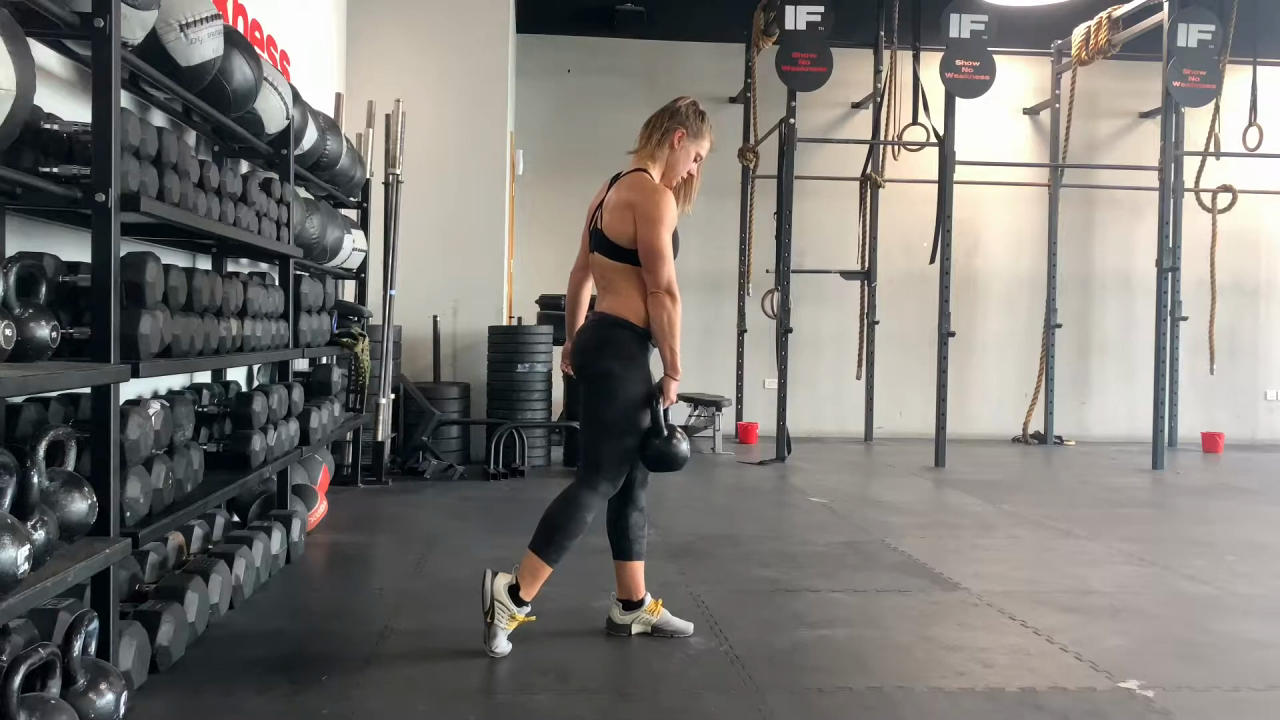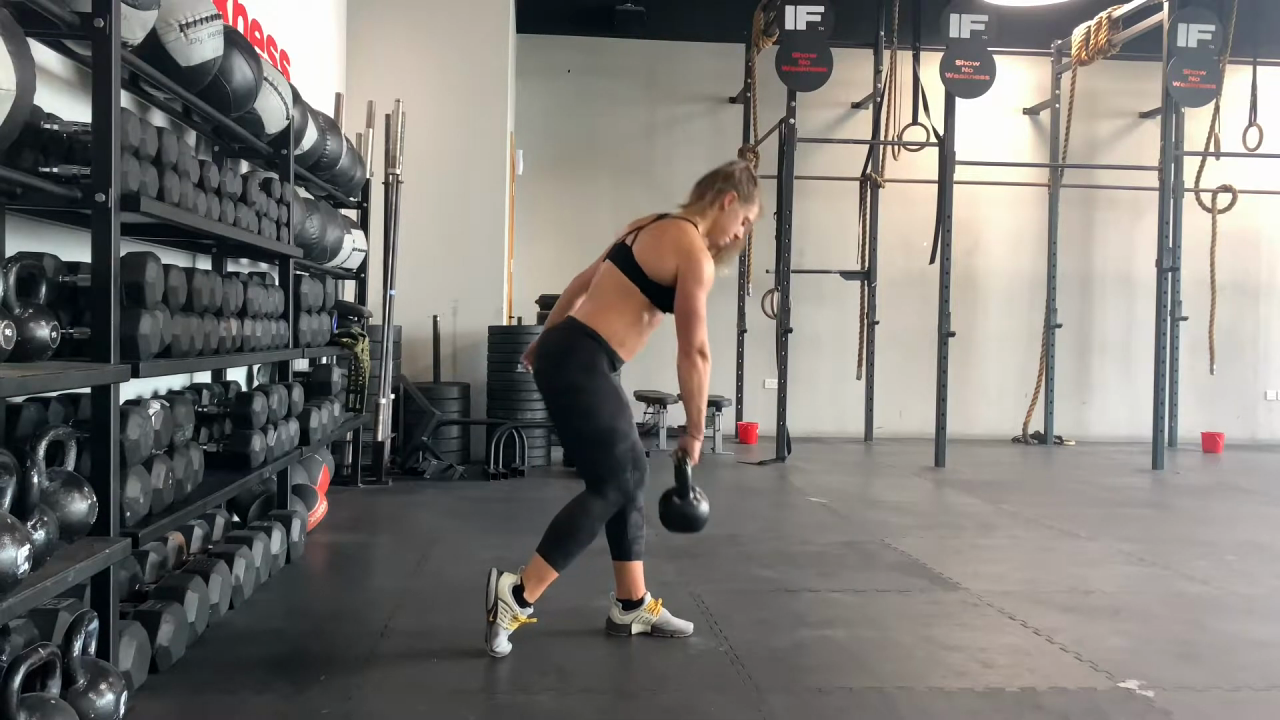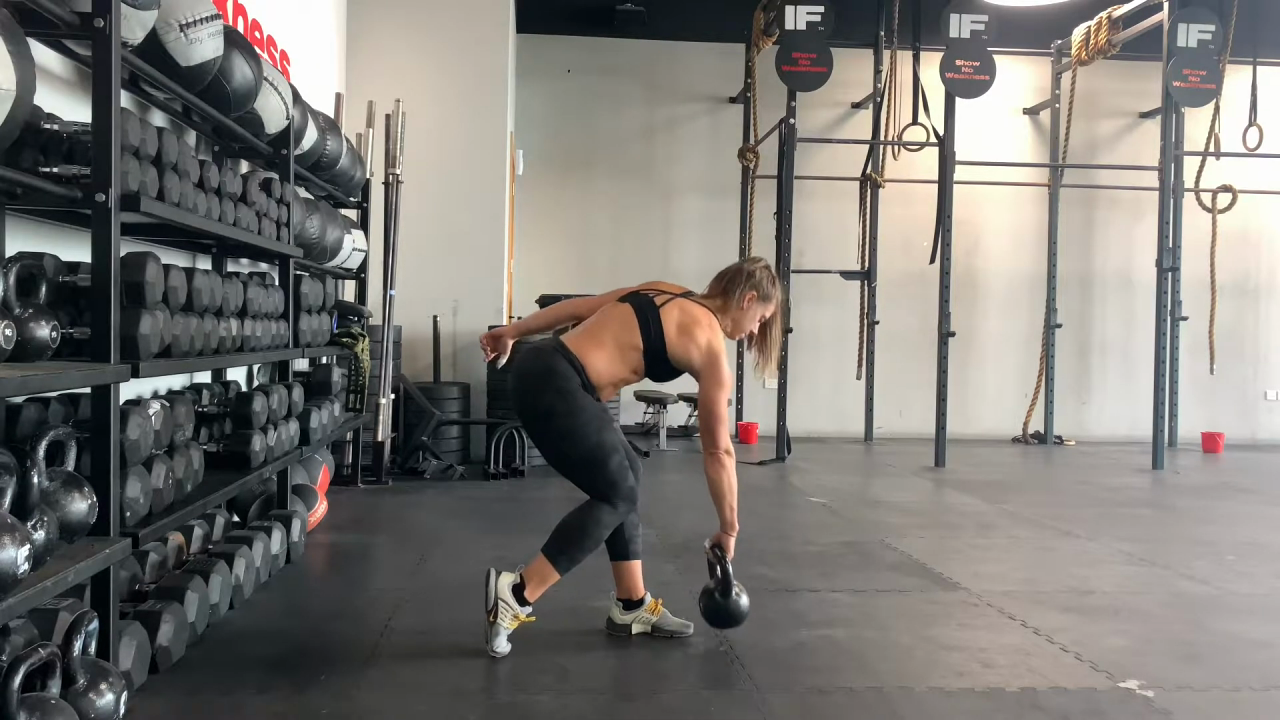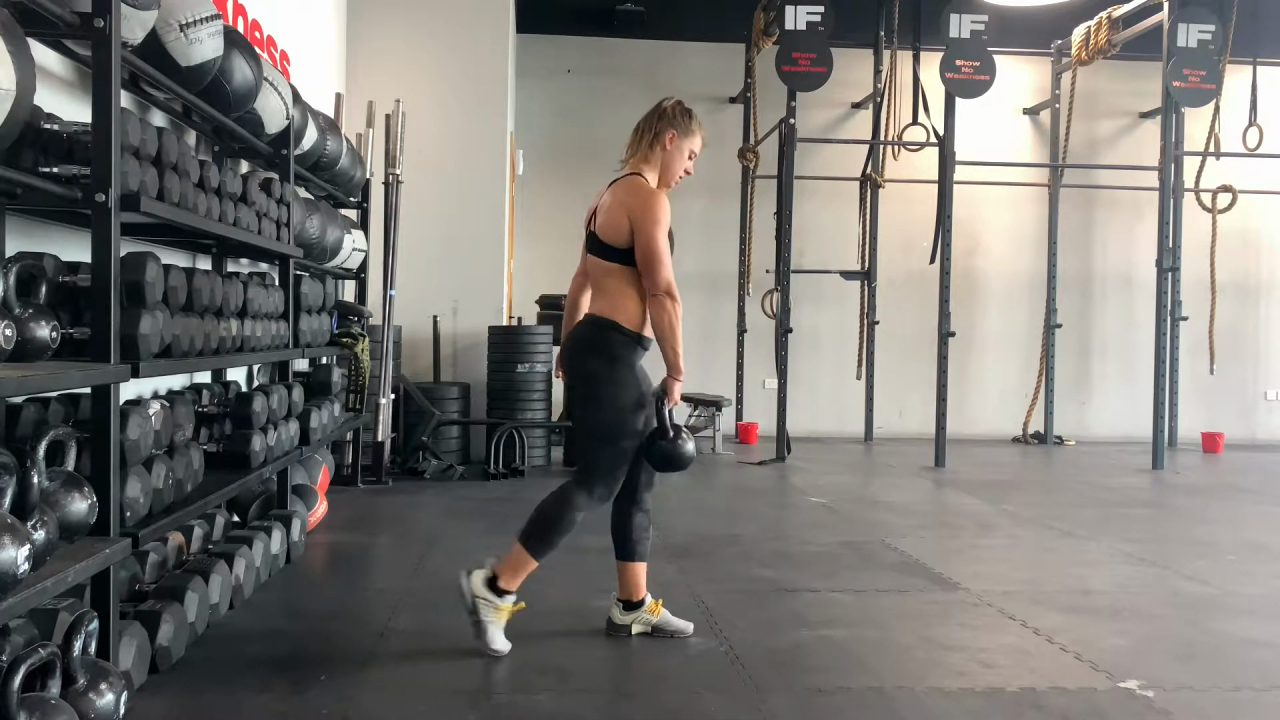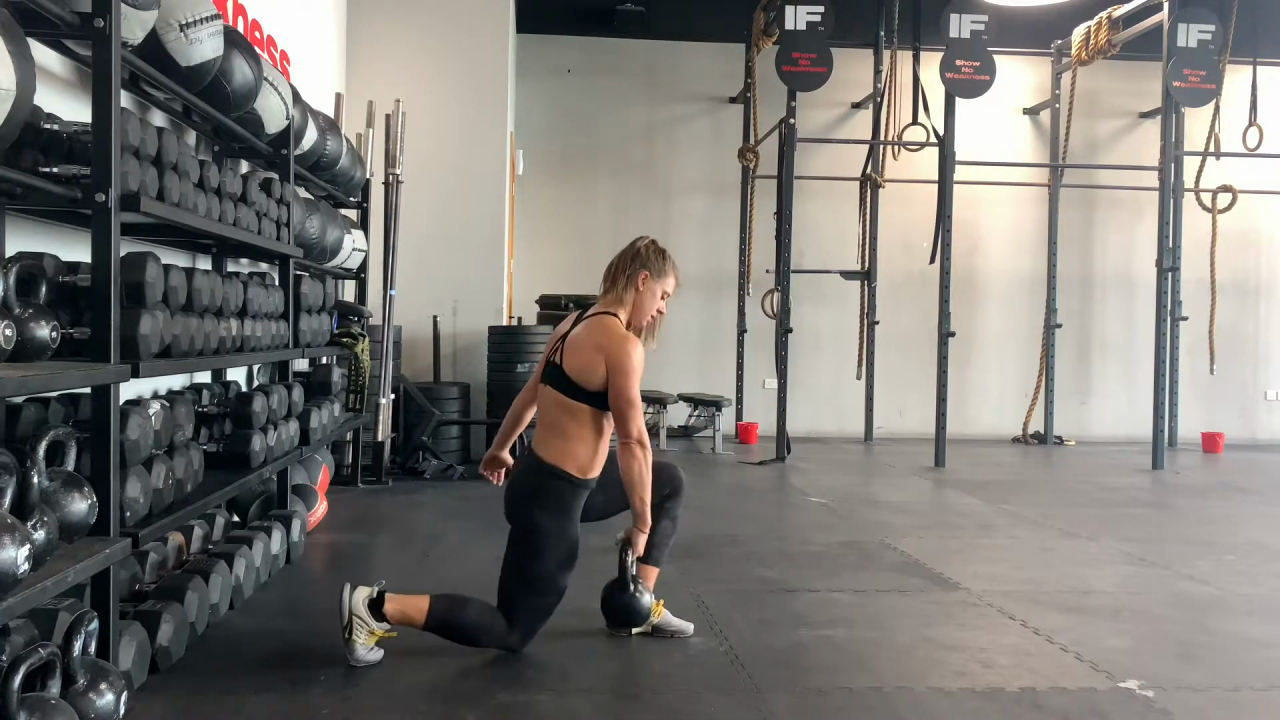
dt=1s
person 1, frame 1
left shoulder: (613, 189)
right shoulder: (654, 196)
left elbow: (581, 273)
right elbow: (662, 292)
left wrist: (572, 340)
right wrist: (673, 370)
left hip: (600, 342)
right hip: (620, 352)
left knee: (631, 480)
right knee: (599, 480)
left ankle: (632, 605)
right ankle: (513, 593)
person 1, frame 2
left shoulder: (651, 227)
right shoulder: (695, 254)
left elbow: (584, 280)
right elbow: (693, 354)
left wrist: (546, 338)
right wrist: (694, 434)
left hip: (564, 351)
right hip: (580, 365)
left knee: (631, 474)
right knee: (610, 486)
left ankle: (631, 606)
right ankle: (513, 596)
person 1, frame 3
left shoulder: (665, 294)
right shoulder: (711, 348)
left elbow: (579, 307)
right elbow: (718, 452)
left wrist: (511, 332)
right wrist: (728, 529)
left hip: (542, 367)
right hip: (553, 384)
left knee: (625, 477)
right knee: (615, 496)
left ankle: (632, 606)
right ankle: (516, 595)
person 1, frame 4
left shoulder: (614, 194)
right shoulder: (647, 198)
left elbow: (582, 281)
right elbow: (662, 293)
left wrist: (569, 347)
right wrist: (677, 373)
left hip: (604, 351)
right hip: (609, 356)
left knee: (638, 478)
right knee: (595, 482)
left ankle: (633, 606)
right ankle: (494, 590)
person 1, frame 5
left shoulder: (576, 324)
right shoulder: (621, 345)
left elbow: (530, 395)
right elbow: (632, 442)
left wrist: (500, 449)
right wrist: (641, 525)
left hip: (551, 478)
right hip: (551, 496)
left knee: (669, 484)
right knee: (513, 632)
right ankle: (374, 608)
